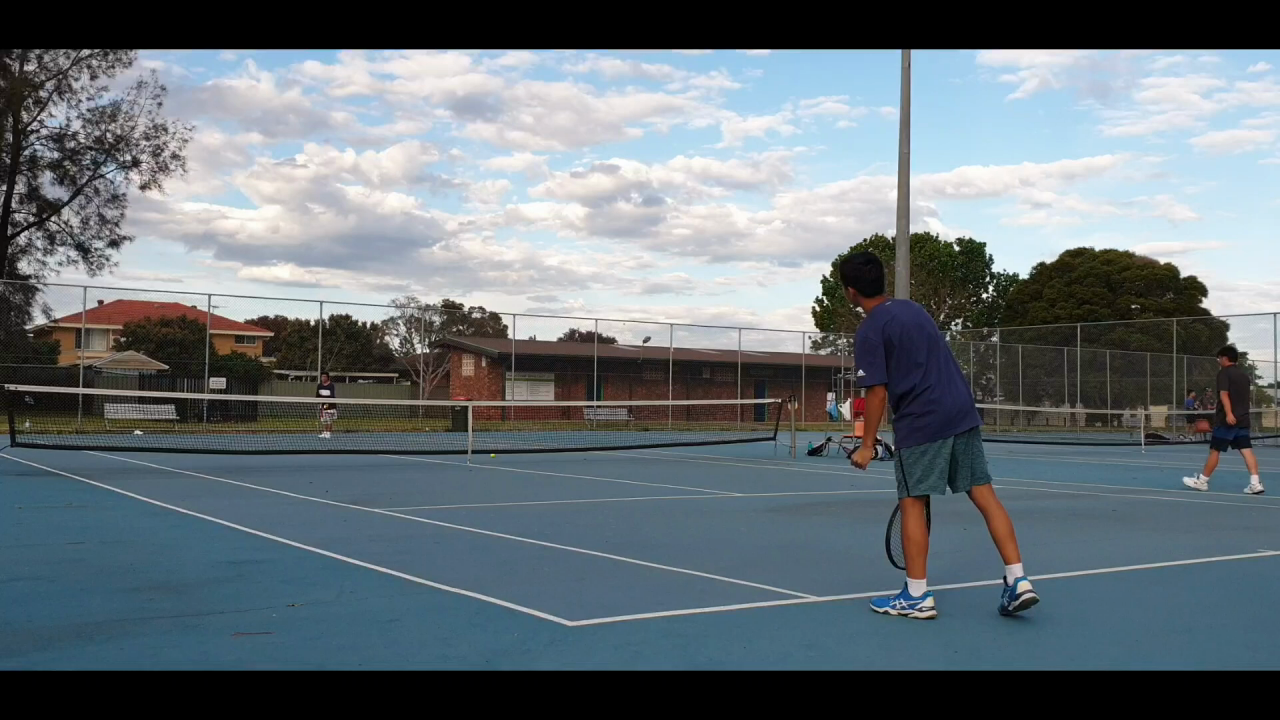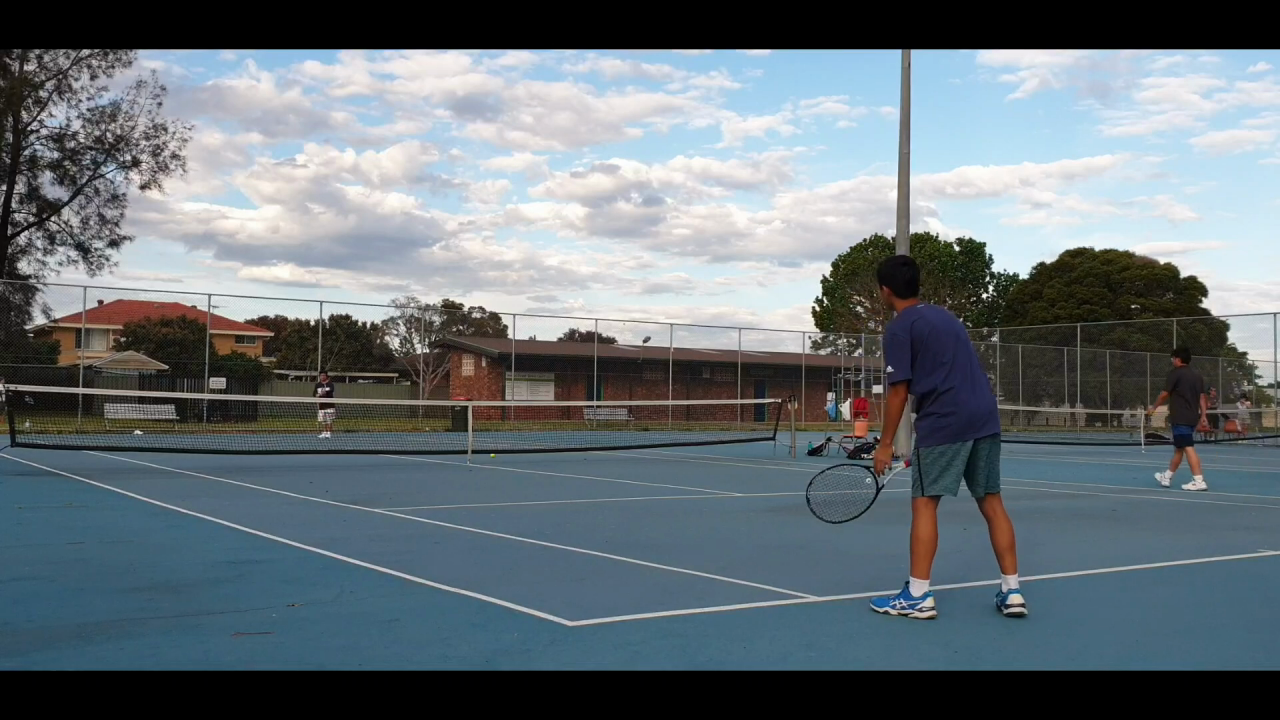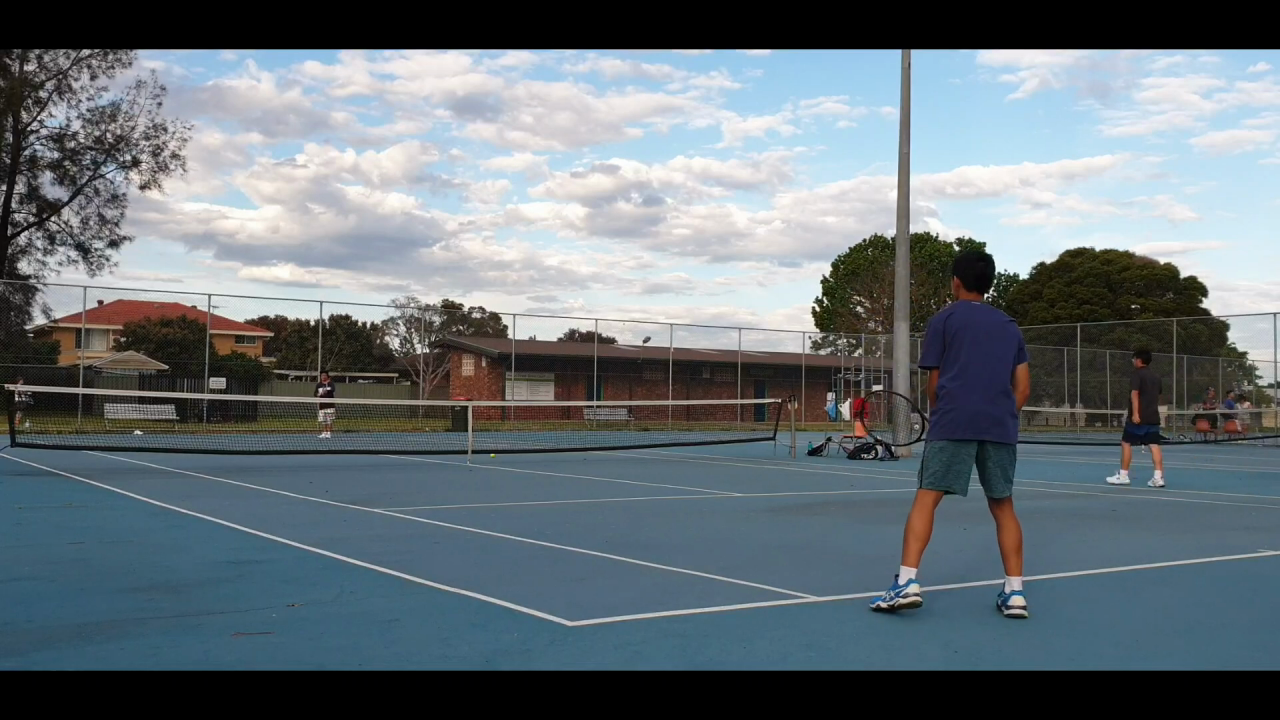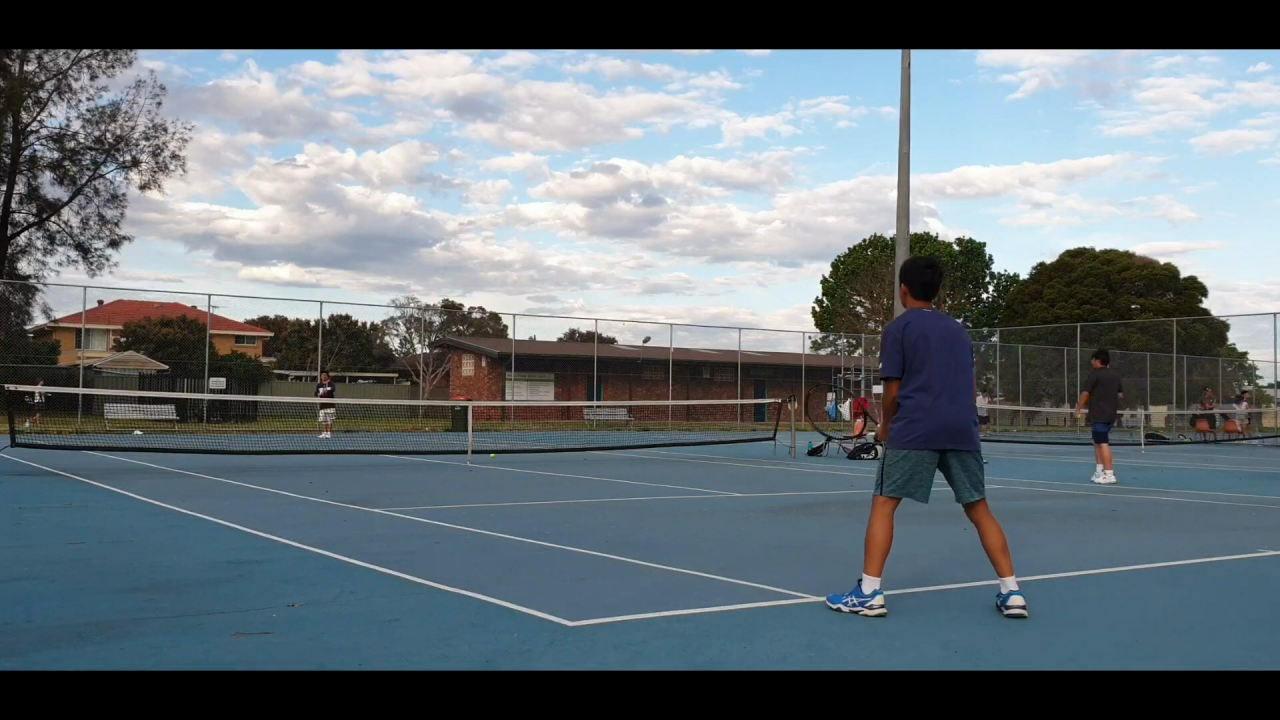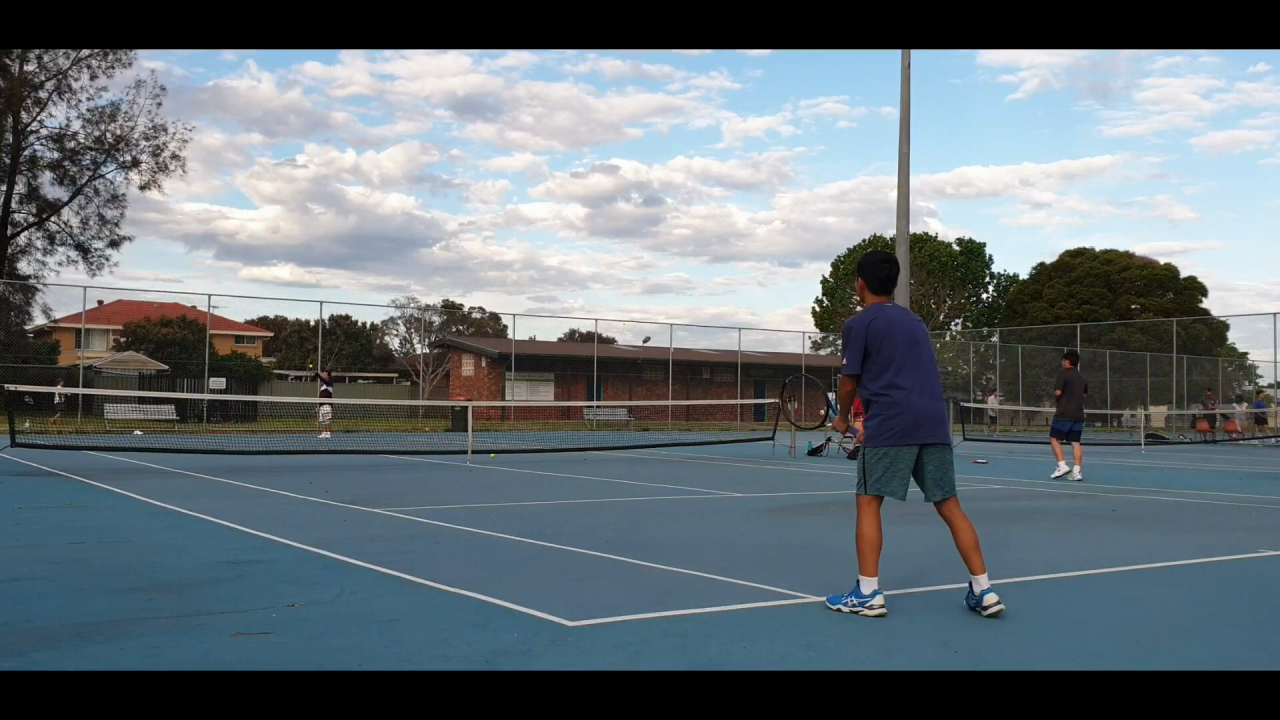
dt=0.5s
person 1, frame 1
left shoulder: (869, 332)
right shoulder: (914, 309)
left elbow: (877, 394)
left wrist: (867, 445)
left hip: (921, 422)
right hip: (963, 413)
left knee: (912, 504)
right knee: (984, 496)
left ankle: (917, 596)
right ankle: (1017, 580)
person 1, frame 2
left shoulder: (899, 329)
right shoulder: (947, 316)
left elbow: (899, 392)
left wrist: (885, 445)
left hip: (944, 423)
right hip: (985, 418)
left knee: (924, 504)
right knee: (992, 505)
left ankle: (919, 595)
right ankle: (1012, 591)
person 1, frame 3
left shoulder: (943, 319)
right shoulder: (1009, 325)
left elbow: (935, 380)
right elbow: (1023, 386)
left wrist: (938, 417)
left hip: (953, 422)
right hip: (1001, 425)
left knee: (925, 499)
right knee: (1003, 507)
left ankle: (907, 582)
right ankle: (1014, 593)
person 1, frame 4
left shoulder: (897, 328)
right shoulder: (957, 330)
left elbow: (893, 391)
right elbow: (971, 389)
left wrist: (885, 427)
left hip: (914, 430)
right hip: (962, 430)
left knee: (884, 505)
right knee: (979, 510)
left ankle: (870, 593)
right ankle: (1012, 592)
person 1, frame 5
left shoulder: (858, 324)
right shoulder: (915, 322)
left elbow: (849, 384)
left wrist: (842, 417)
left hip: (889, 425)
right hip: (934, 423)
left knee: (868, 504)
right knee: (950, 507)
left ankle: (868, 594)
right ankle: (984, 590)
